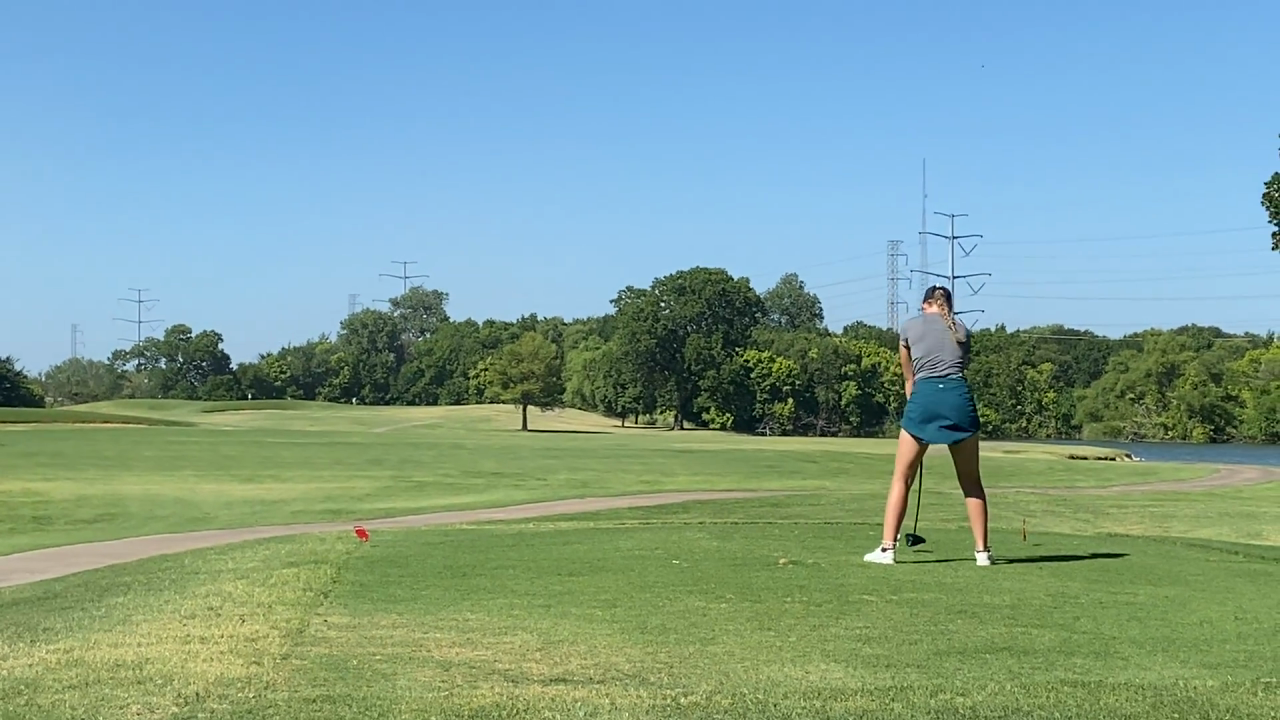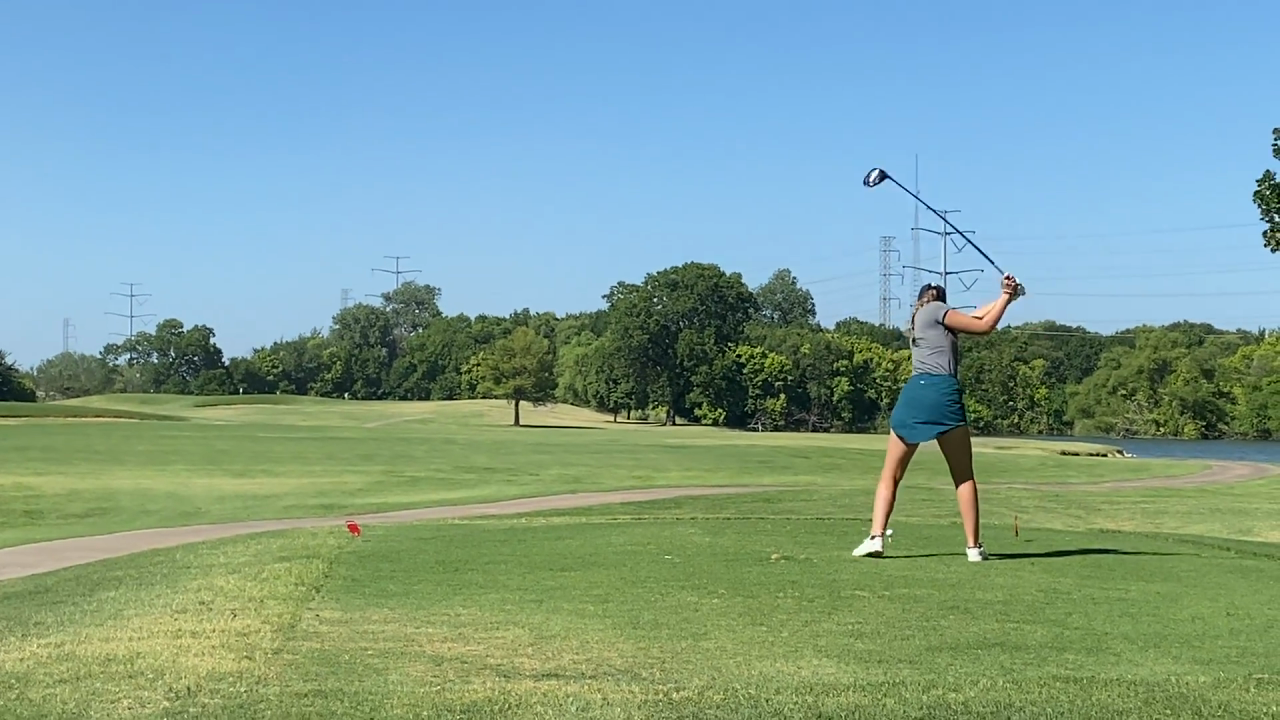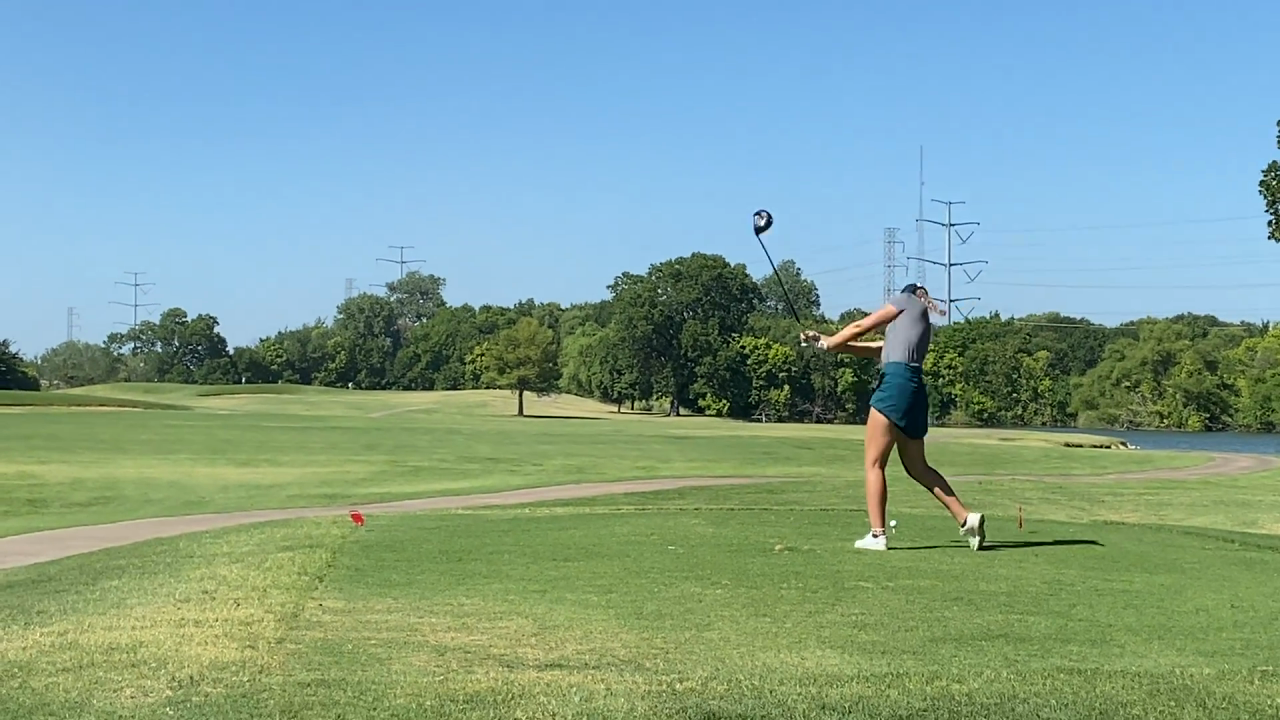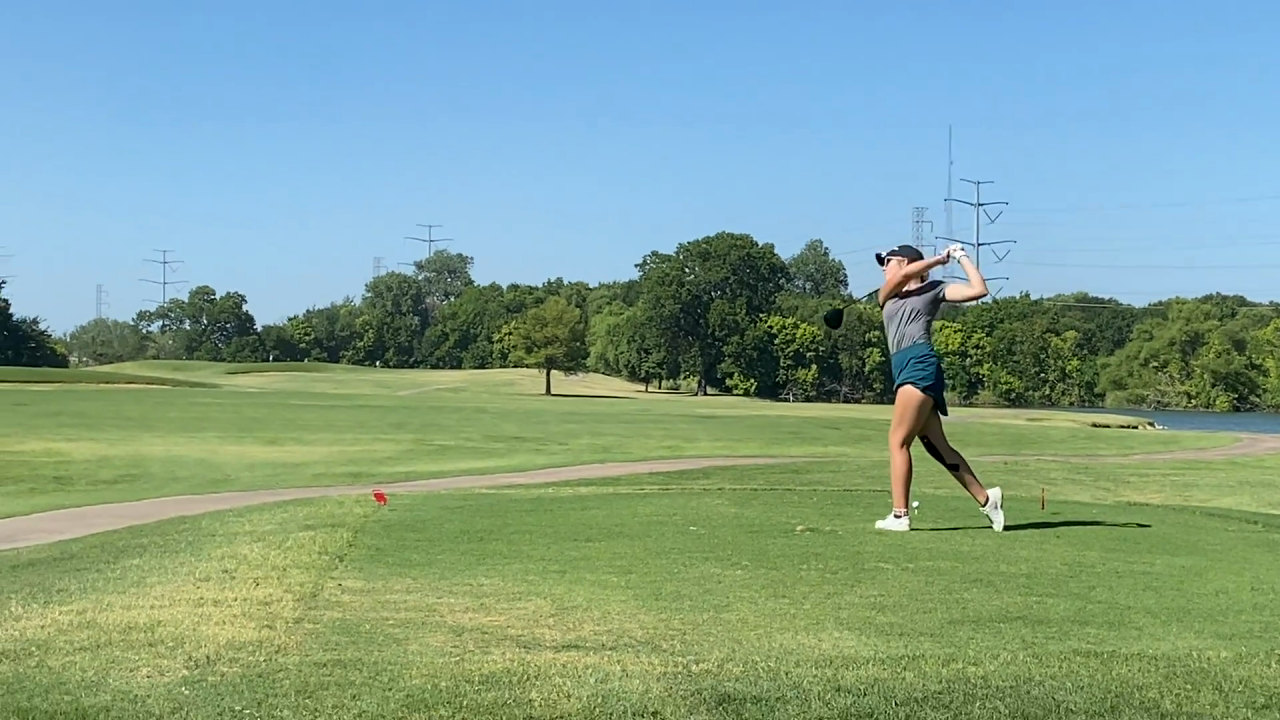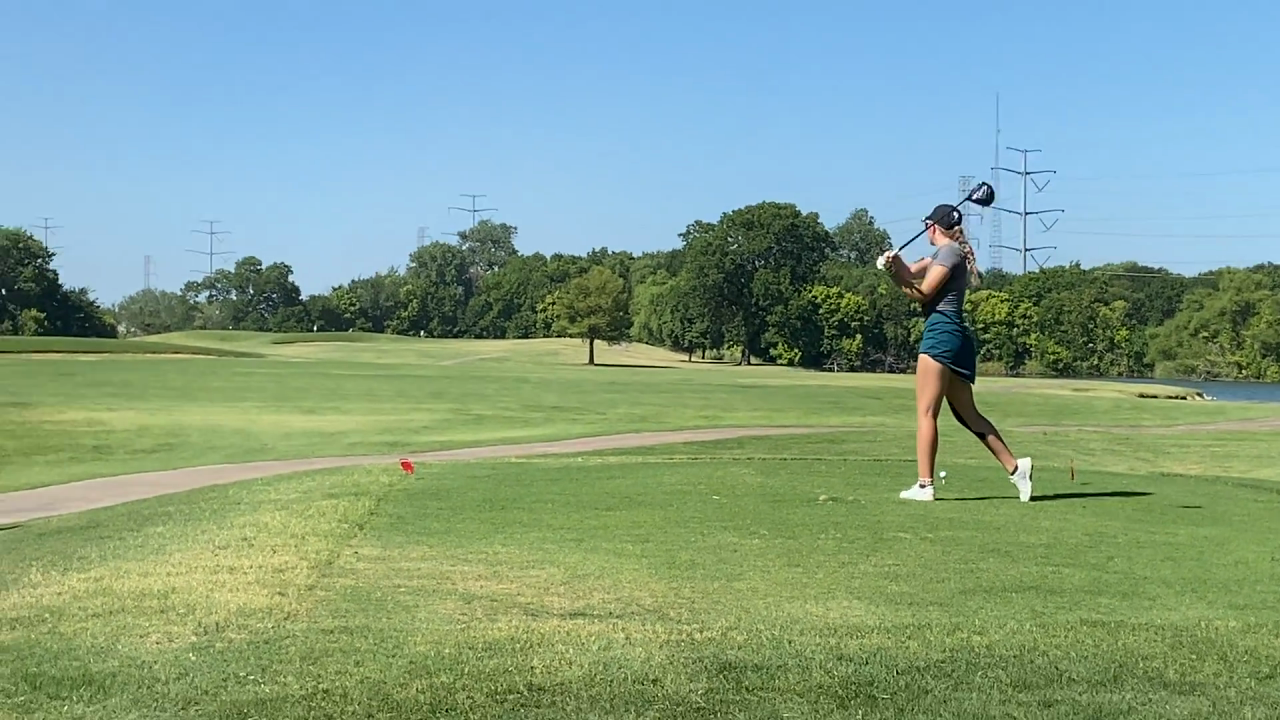
dt=0.5s
person 1, frame 1
left shoulder: (910, 326)
right shoulder: (962, 330)
left hip: (924, 398)
right hip: (958, 398)
left knee: (901, 479)
right knee: (971, 481)
left ankle: (887, 548)
right ankle: (982, 550)
person 1, frame 2
left shoulder: (918, 321)
right shoulder: (935, 309)
left elbow: (971, 319)
right elbow: (981, 326)
left wrist: (1003, 296)
right wrist: (1007, 296)
left hip: (912, 395)
right hip: (943, 393)
left knee: (891, 475)
right knee: (964, 476)
left ankle: (875, 537)
right ankle: (973, 546)
person 1, frame 3
left shoulder: (908, 301)
right shoulder: (921, 324)
left elbow: (864, 325)
right elbow: (874, 346)
left wrist: (830, 342)
right wrist: (828, 340)
left hip: (898, 384)
right hip: (914, 387)
left knee: (872, 464)
right knee: (918, 466)
left ankle: (877, 535)
right ankle: (966, 517)
person 1, frame 4
left shoulder: (934, 289)
right shoulder: (887, 295)
left elbow: (979, 290)
right elbow: (905, 274)
left wrist: (960, 257)
right wrist: (941, 258)
left hip: (920, 365)
right hip: (905, 370)
left knee: (898, 442)
right knee: (937, 446)
left ankle: (899, 515)
right ankle: (986, 499)
person 1, frame 5
left shoulder: (949, 251)
right shoulder: (942, 255)
left elbow: (923, 293)
right elbow: (910, 274)
left wrist: (896, 268)
right wrist: (894, 263)
left hip: (942, 333)
right hip: (956, 336)
left knee: (926, 411)
right knee: (967, 413)
left ankle: (924, 485)
right ankle: (1016, 466)
